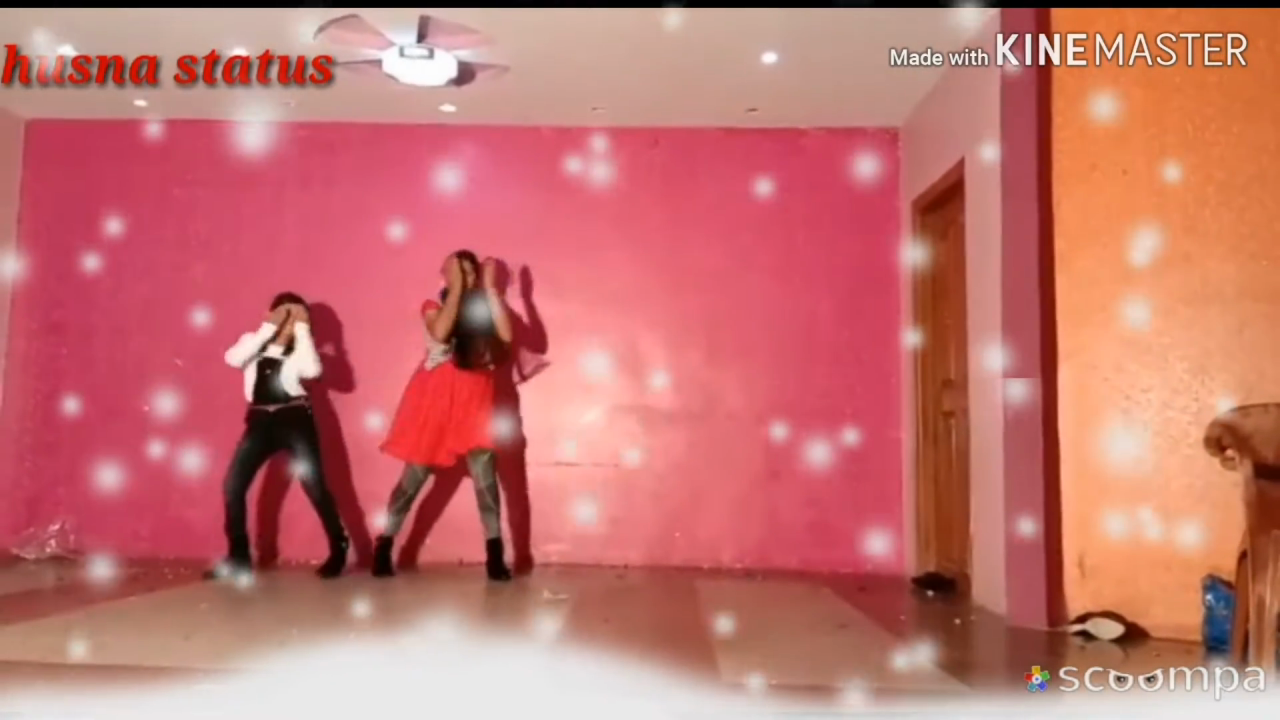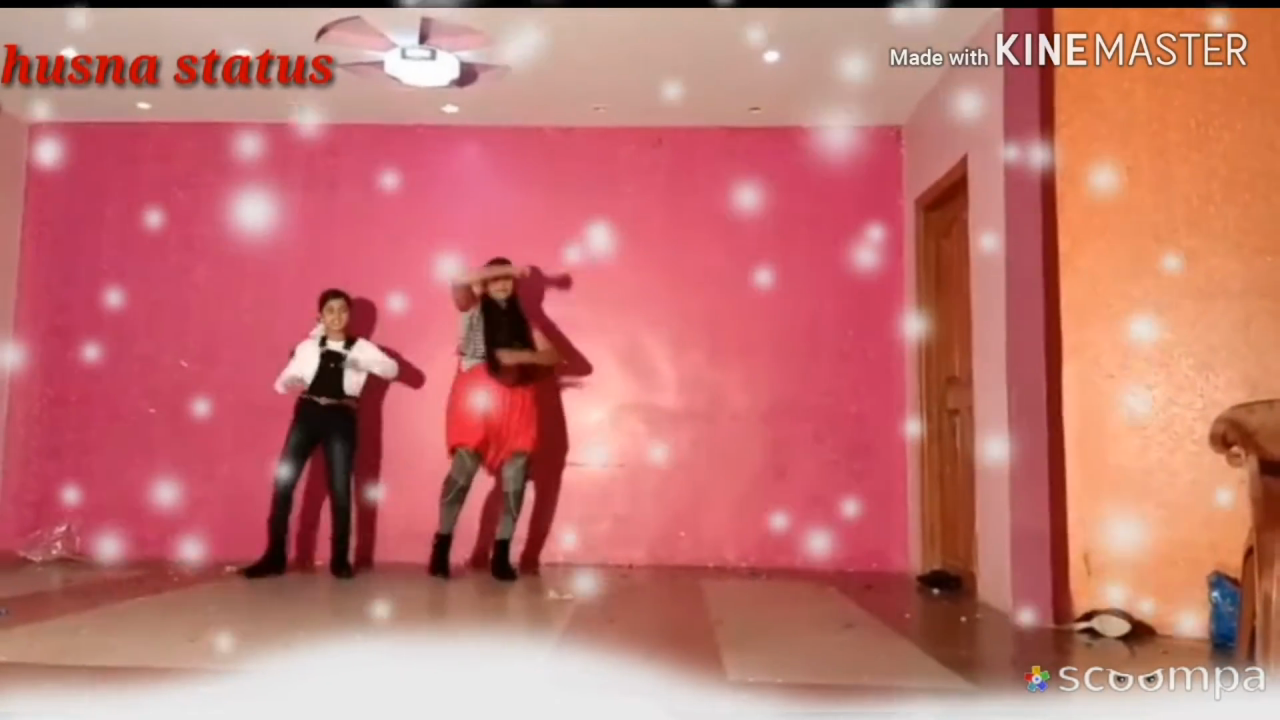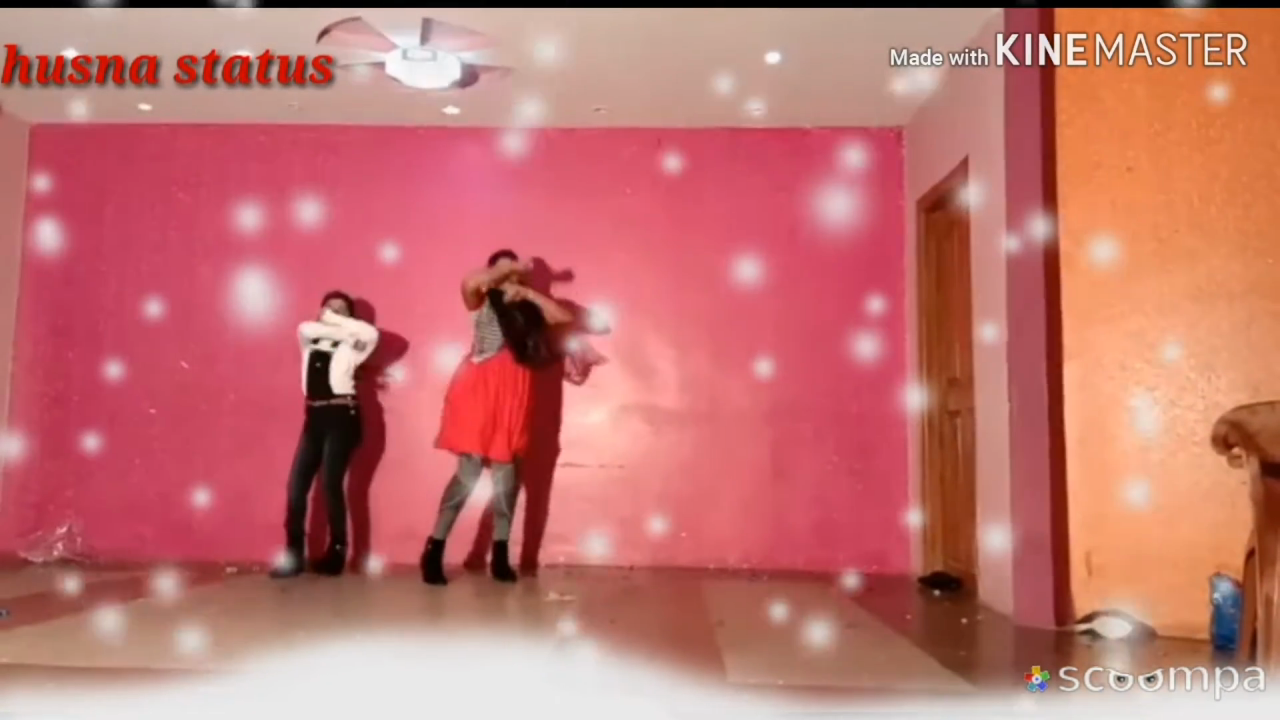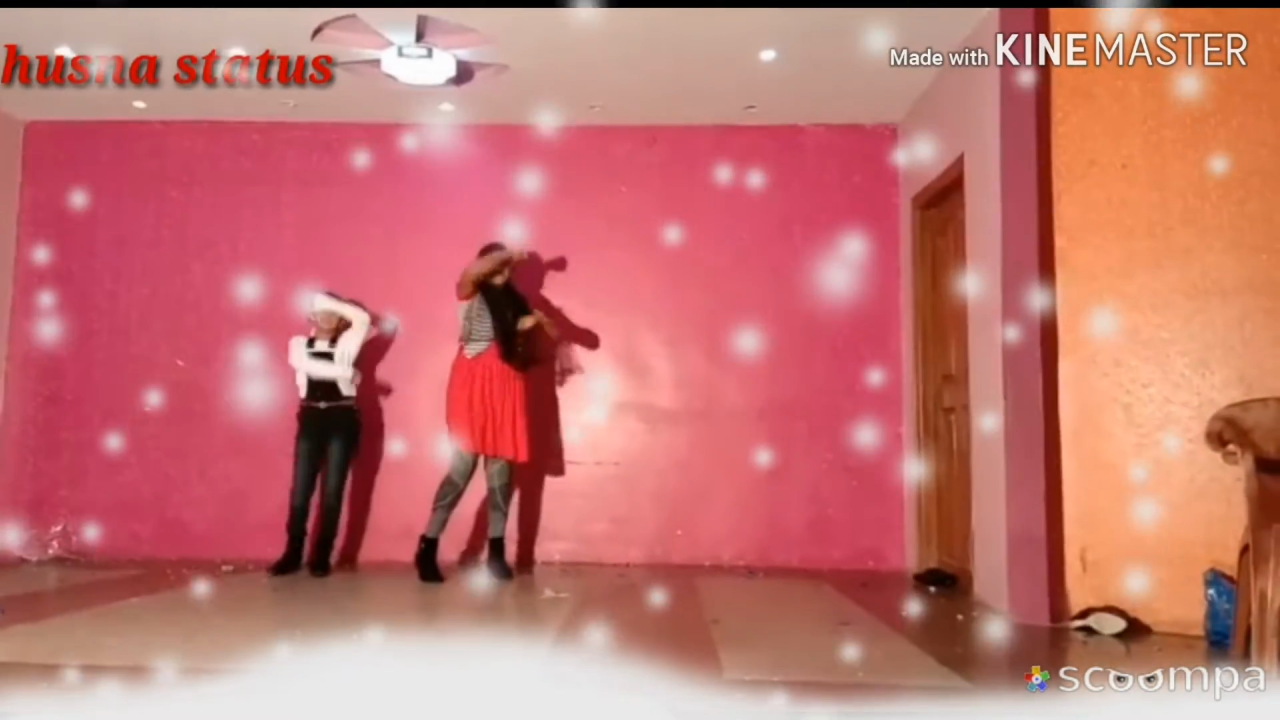
dt=0.5s
person 1, frame 1
left shoulder: (484, 307)
right shoulder: (434, 306)
left elbow: (507, 336)
right elbow: (440, 334)
left wrist: (490, 290)
right wrist: (456, 290)
left hip: (475, 395)
right hip: (437, 392)
left knee: (484, 470)
right knee: (415, 472)
left ankle: (495, 553)
right ankle: (384, 547)
person 1, frame 2
left shoulder: (523, 320)
right shoulder: (473, 308)
left elbow: (552, 356)
right elbow: (458, 283)
left wrist: (522, 355)
right wrist: (506, 267)
left hip: (514, 400)
right hip: (476, 394)
left knee: (515, 472)
right knee: (464, 464)
left ankle: (501, 555)
right ankle: (442, 542)
person 1, frame 3
left shoulder: (529, 308)
right shoulder: (481, 303)
left elbow: (565, 316)
right elbow: (468, 283)
left wrist: (527, 292)
right wrist: (510, 265)
left hip: (514, 395)
right hip: (480, 390)
left knee: (506, 472)
right knee: (470, 470)
left ankle: (500, 556)
right ankle: (433, 550)
person 1, frame 4
left shoulder: (515, 302)
right shoulder: (472, 292)
left elbow: (553, 331)
right elbow: (469, 272)
left wrist: (538, 319)
right wrist: (507, 254)
left hip: (506, 389)
right hip: (472, 385)
left knee: (501, 467)
right knee: (463, 464)
left ankle: (496, 551)
right ankle: (427, 547)
person 2, frame 1
left shoulder: (301, 350)
right shoulder: (253, 341)
left elbow: (312, 371)
right elbow: (233, 358)
left wrist: (302, 328)
right wrist: (268, 328)
left hip: (295, 420)
right hip: (259, 422)
left knee: (314, 485)
right knee: (233, 485)
left ankle: (339, 550)
right ankle: (238, 556)
person 2, frame 2
left shoulder: (361, 348)
right shoulder: (308, 347)
left elbow: (391, 369)
right elbow: (283, 382)
left wrist: (367, 361)
right wrist: (288, 383)
left hip: (341, 418)
right hip: (308, 415)
left knee: (340, 488)
right knee: (285, 479)
left ankle: (340, 557)
right ankle: (275, 554)
person 2, frame 3
left shoulder: (353, 345)
right shoulder: (309, 338)
left elbow: (371, 334)
right elbow: (305, 327)
left wrist: (337, 319)
right wrist: (341, 334)
left hip: (342, 416)
right hip: (314, 417)
left knee: (330, 482)
right knee: (296, 485)
left ankle: (336, 551)
right ankle: (293, 556)
person 2, frame 4
left shoulder: (346, 343)
right shoulder: (299, 344)
left elbow: (363, 320)
right elbow: (302, 363)
left wrist: (331, 305)
right wrist: (341, 371)
left hip: (343, 418)
right hip: (311, 418)
left knee: (333, 488)
right knee: (300, 487)
left ankle: (321, 555)
right ankle: (292, 553)
